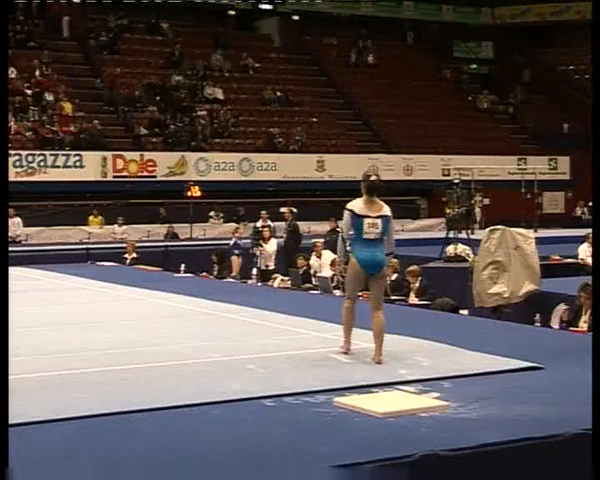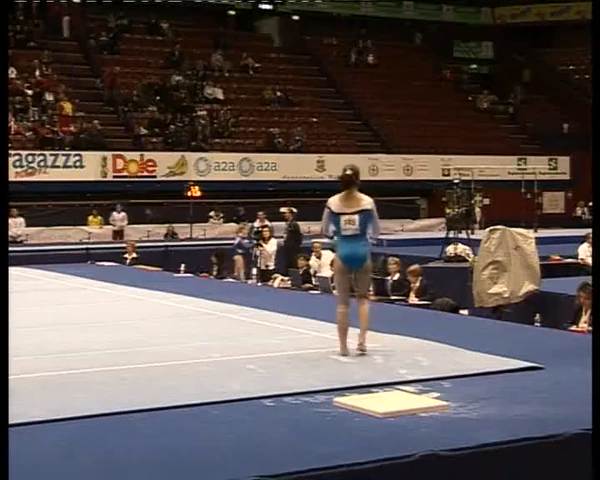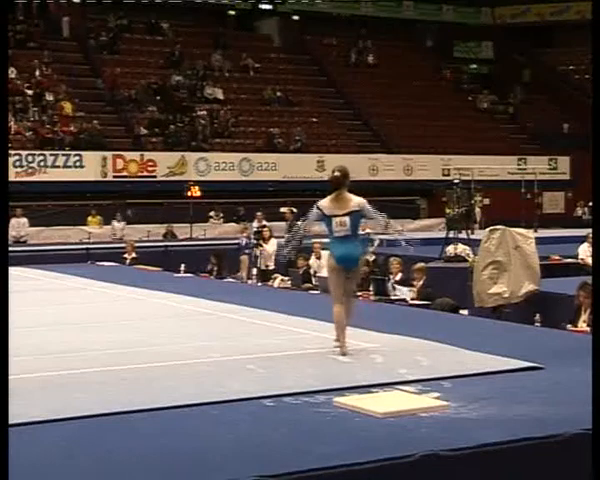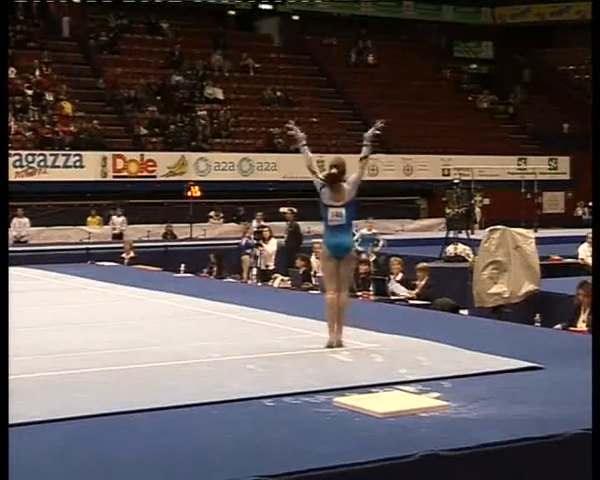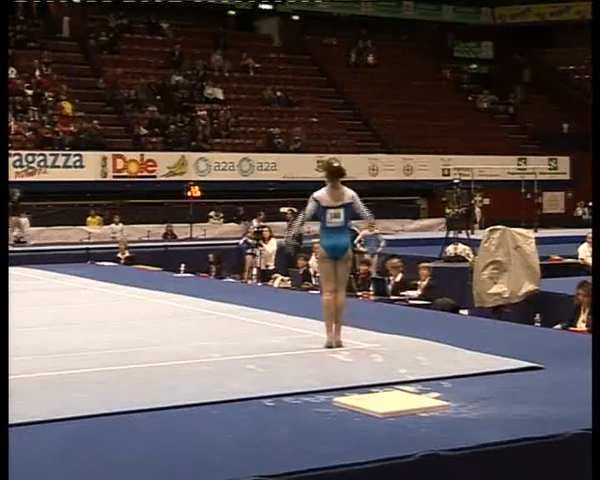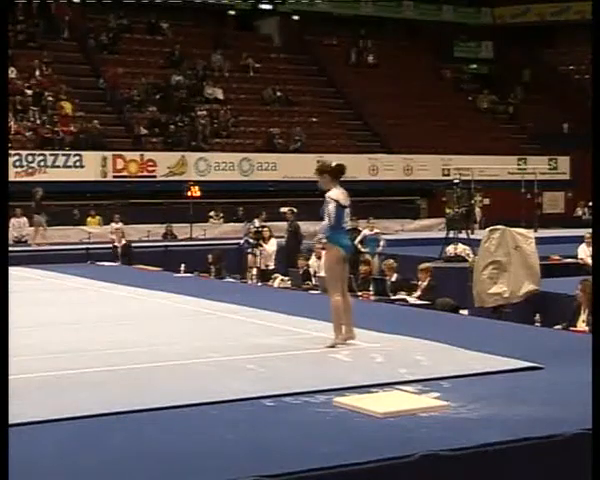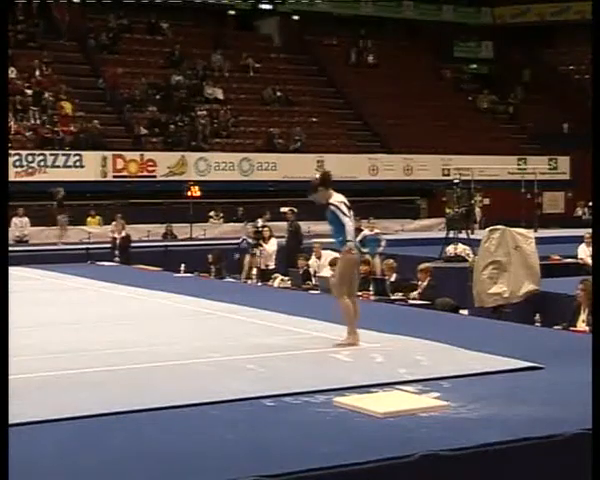
dt=0.4s
person 1, frame 1
left shoulder: (352, 206)
right shoulder: (386, 209)
left elbow: (344, 235)
right elbow: (390, 239)
left wrist: (342, 258)
right wrist: (387, 257)
left hip: (359, 259)
right hip: (378, 260)
left knee: (350, 300)
right knee: (377, 309)
left ankle: (346, 344)
right ankle: (378, 353)
person 1, frame 2
left shoulder: (332, 202)
right shoulder: (368, 201)
left elbow: (325, 229)
right elbow: (376, 231)
left hip: (343, 254)
right hip: (362, 253)
left knee: (343, 302)
right knee: (363, 297)
left ankle: (343, 346)
right ankle: (362, 339)
person 1, frame 3
left shoulder: (323, 204)
right shoulder: (358, 202)
left elbow: (307, 221)
right elbow: (376, 216)
left wrist: (302, 230)
right wrist: (386, 223)
left hip: (336, 255)
right hip: (354, 254)
left knee: (338, 302)
right knee: (349, 298)
left ankle: (342, 342)
right ankle: (341, 337)
person 1, frame 4
left shoulder: (323, 188)
right shoulder: (349, 189)
left elbow: (309, 162)
right elbow: (362, 162)
left wrist: (301, 141)
right wrist: (368, 139)
left hip: (329, 245)
right hip: (346, 244)
left knee: (331, 291)
right knee: (343, 290)
left ankle: (332, 336)
right ankle: (339, 336)
person 1, frame 5
left shoulder: (318, 196)
right shoulder: (350, 194)
left elbow: (305, 216)
right elbow: (365, 214)
left wrist: (295, 229)
left hip: (326, 244)
right hip: (344, 244)
left knee: (327, 291)
right knee: (340, 291)
left ankle: (330, 335)
right ankle: (337, 335)
person 1, frame 6
left shoulder: (330, 195)
right shoulder: (343, 193)
left elbow: (328, 222)
left wrist: (318, 235)
right wrist: (324, 235)
left hip: (335, 245)
right hip: (344, 244)
left knee: (335, 292)
right knee: (342, 291)
left ankle: (338, 335)
right ankle: (348, 331)
person 1, frame 7
left shoulder: (334, 202)
right shoulder: (337, 200)
left elbow: (349, 222)
left wrist: (350, 244)
left hip: (348, 249)
right hip: (348, 248)
left knee: (340, 293)
right knee: (350, 294)
left ankle: (352, 335)
right ankle: (353, 335)
